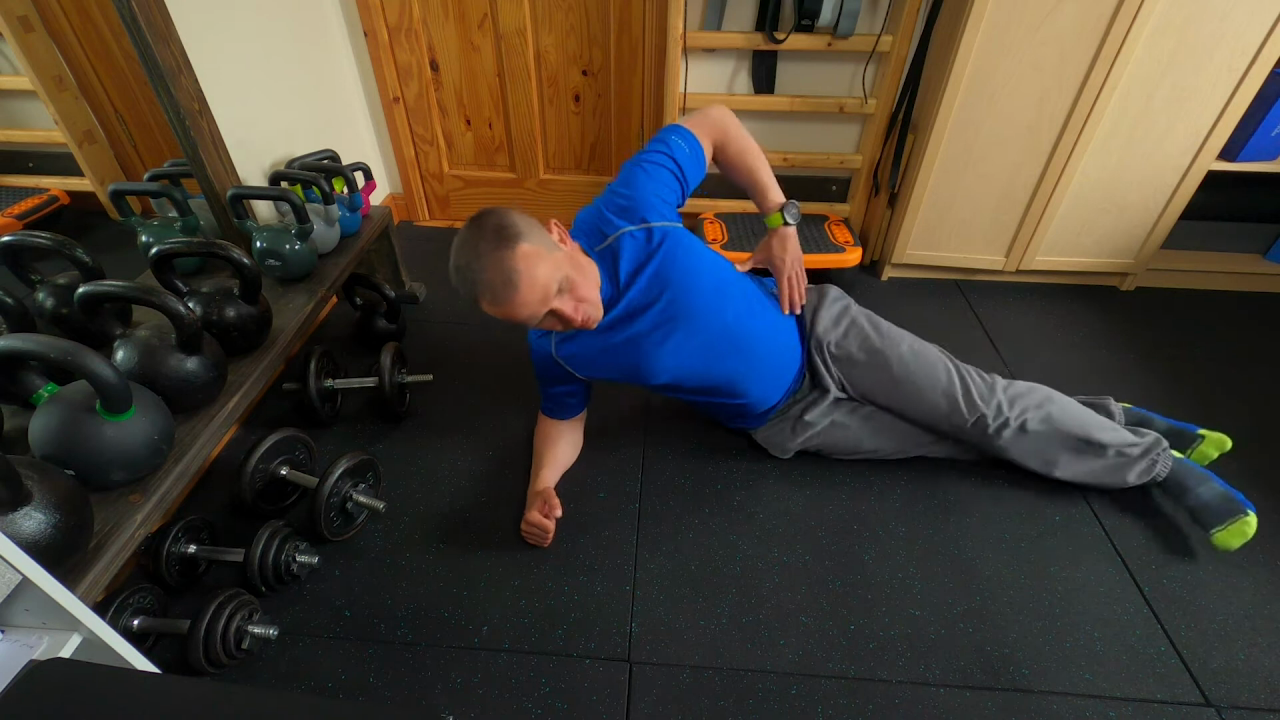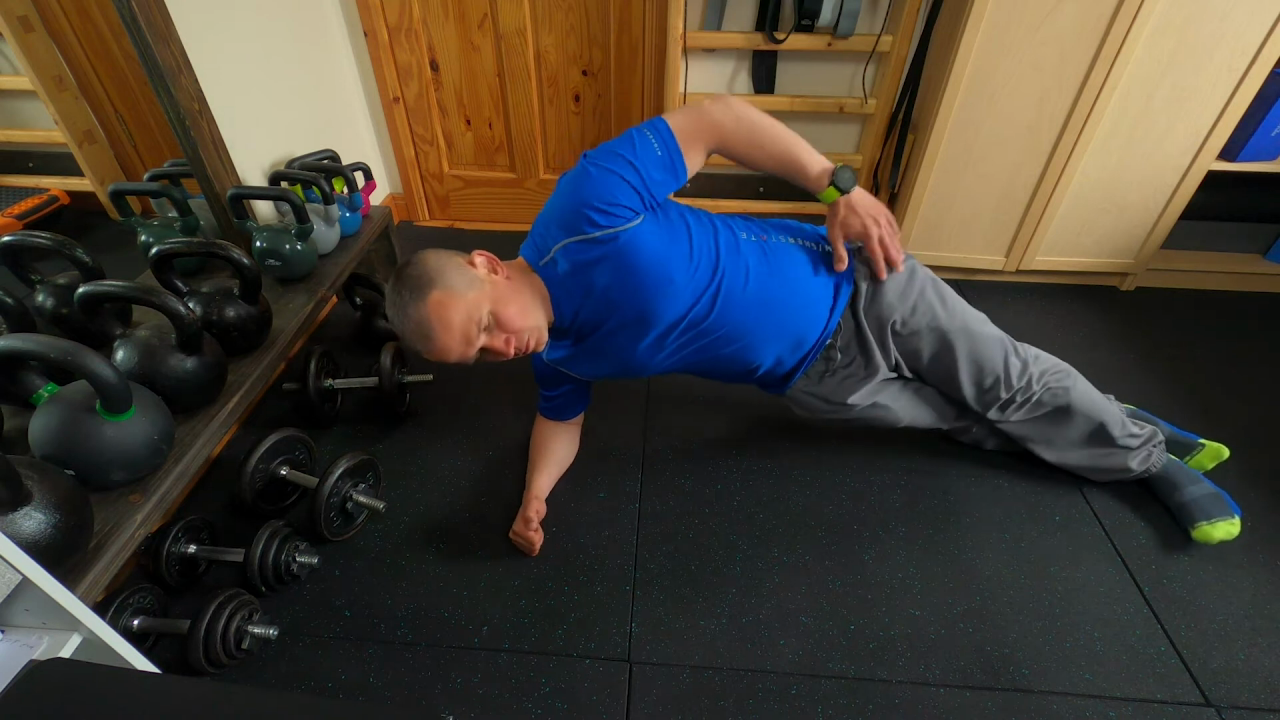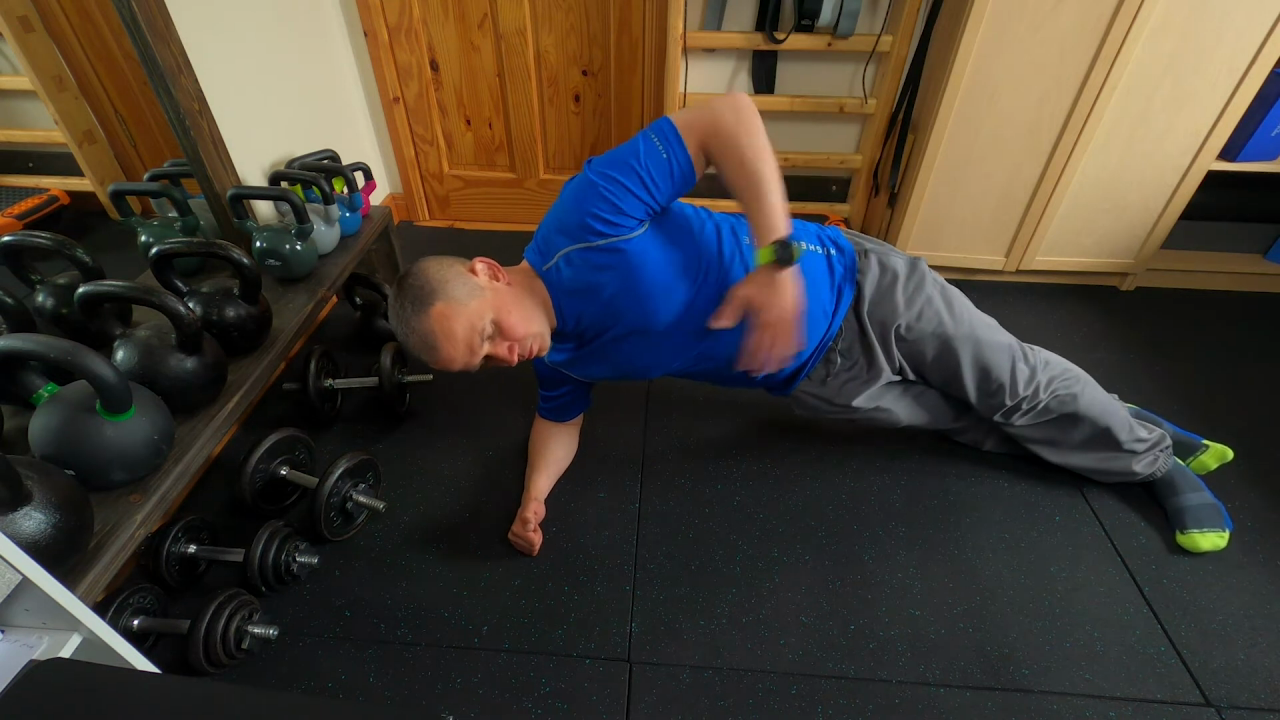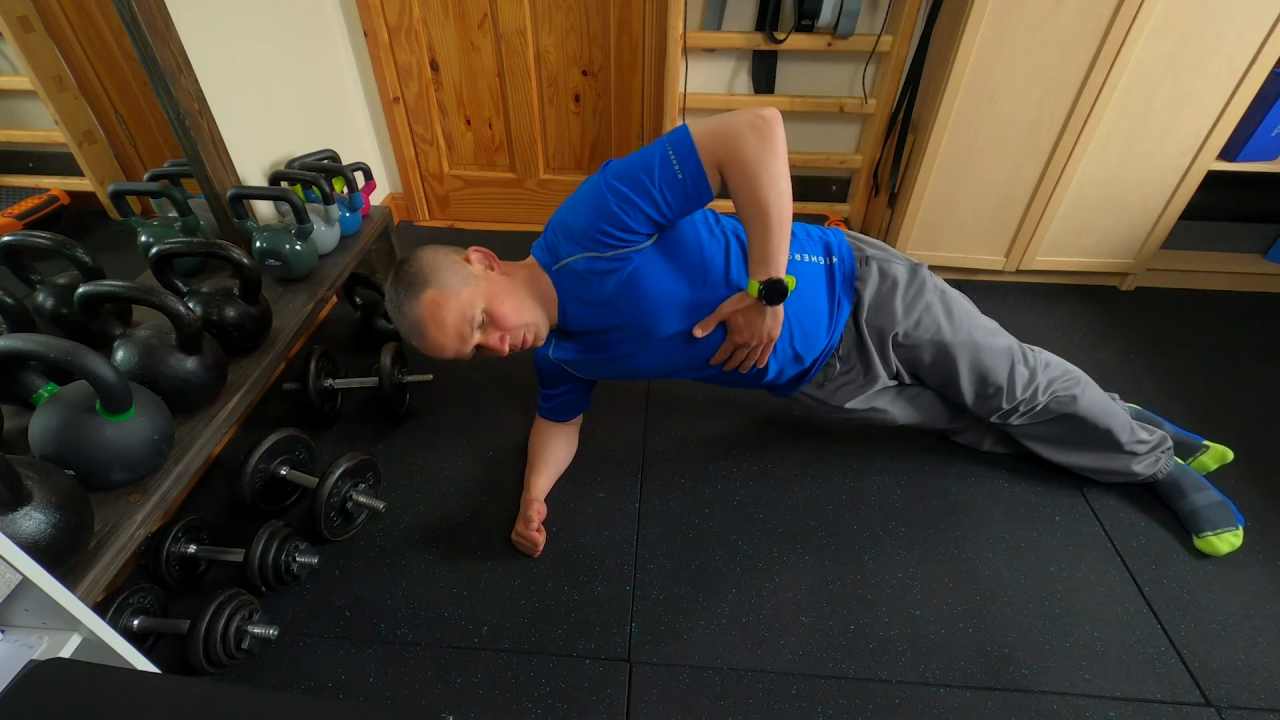
dt=1s
person 1, frame 1
left shoulder: (627, 209)
right shoulder: (554, 345)
left elbow: (714, 125)
right elbow: (562, 417)
left wrist: (781, 225)
right wrist: (541, 487)
left hip: (813, 330)
right hip: (782, 419)
left knee: (980, 405)
right knee: (963, 442)
left ankle: (1156, 458)
right ankle: (1117, 430)
person 1, frame 2
left shoulder: (585, 209)
right shoulder: (554, 350)
left elbow: (713, 120)
right elbow: (560, 417)
left wrist: (840, 187)
right wrist: (533, 497)
left hip: (857, 293)
right hip: (818, 377)
left knee: (1010, 382)
right knee: (971, 421)
left ankle: (1147, 448)
right ankle: (1119, 446)
person 1, frame 3
left shoulder: (589, 213)
right shoulder: (556, 351)
left elbow: (725, 116)
right elbow: (559, 417)
left wrist: (776, 259)
right wrist: (533, 497)
left hip: (862, 291)
right hip: (822, 375)
left knee: (1016, 385)
right knee: (969, 423)
left ankle: (1151, 451)
right ankle: (1120, 442)
person 1, frame 4
left shoulder: (594, 224)
right shoulder: (554, 347)
left elbow: (756, 133)
right elbow: (559, 418)
left wrist: (768, 291)
right wrist: (534, 496)
left hip: (856, 295)
right hip: (823, 376)
left knee: (1015, 385)
right knee: (979, 427)
left ankle: (1151, 448)
right ankle: (1142, 458)
